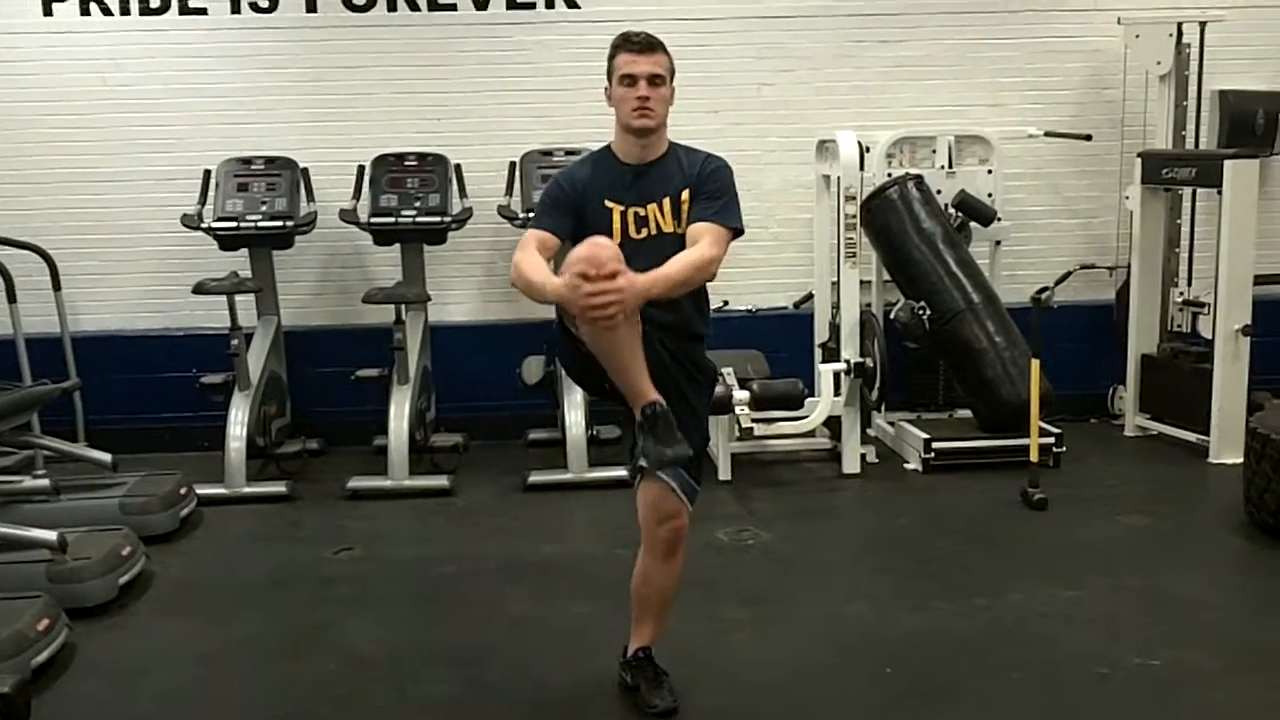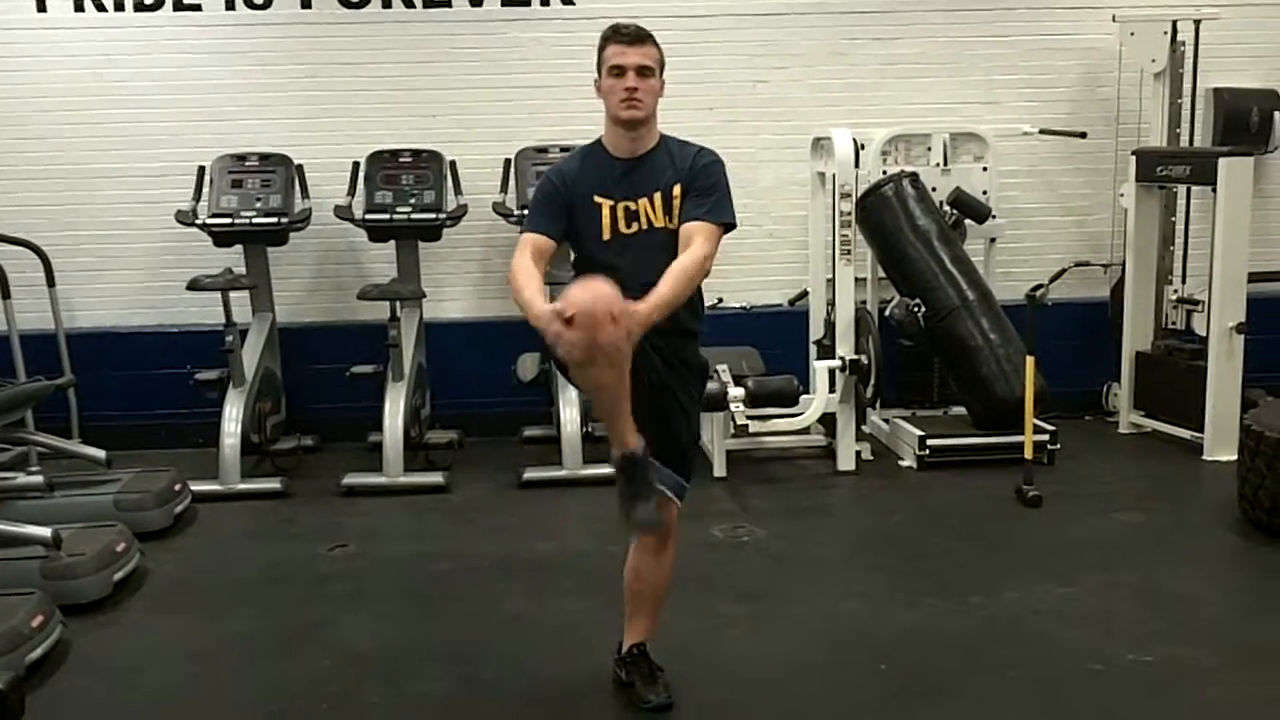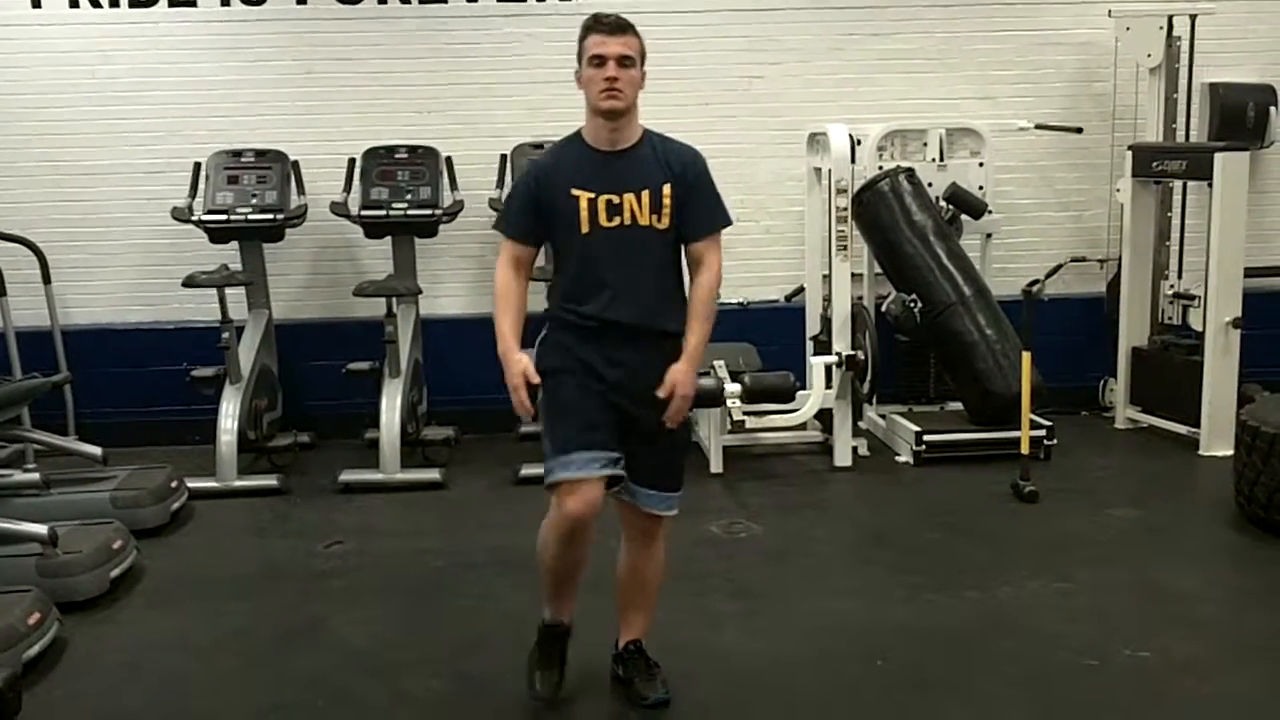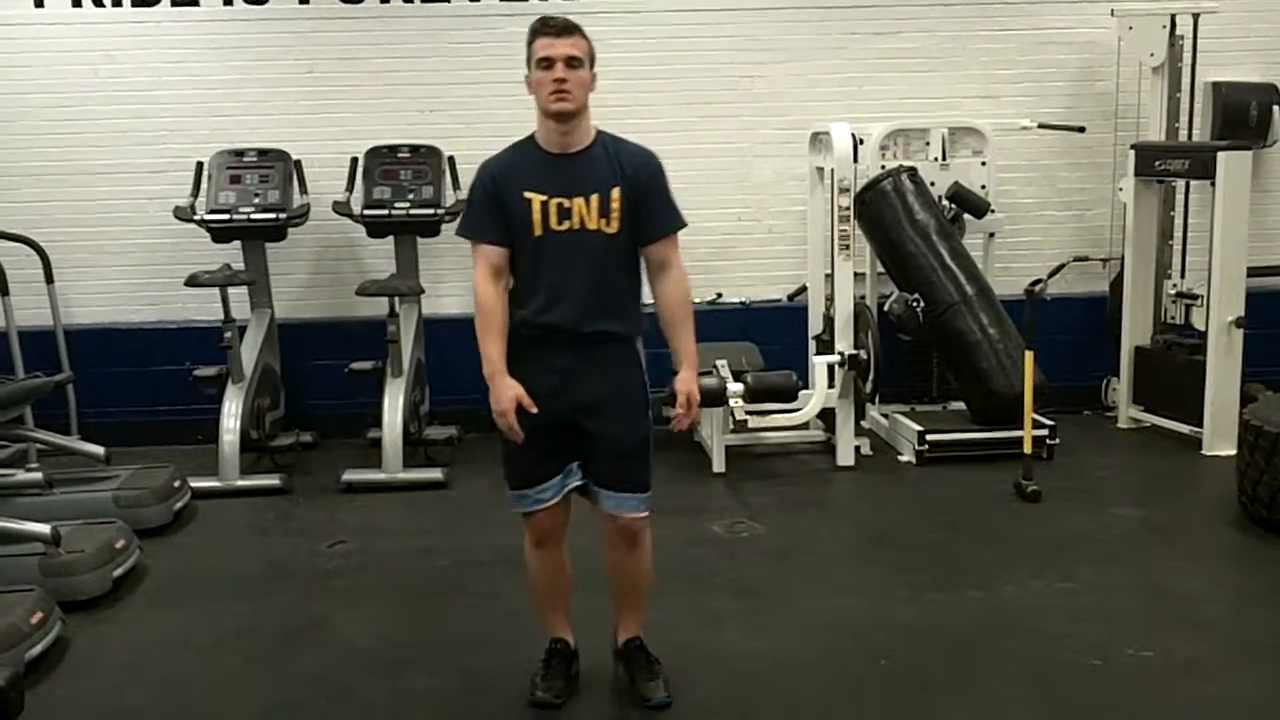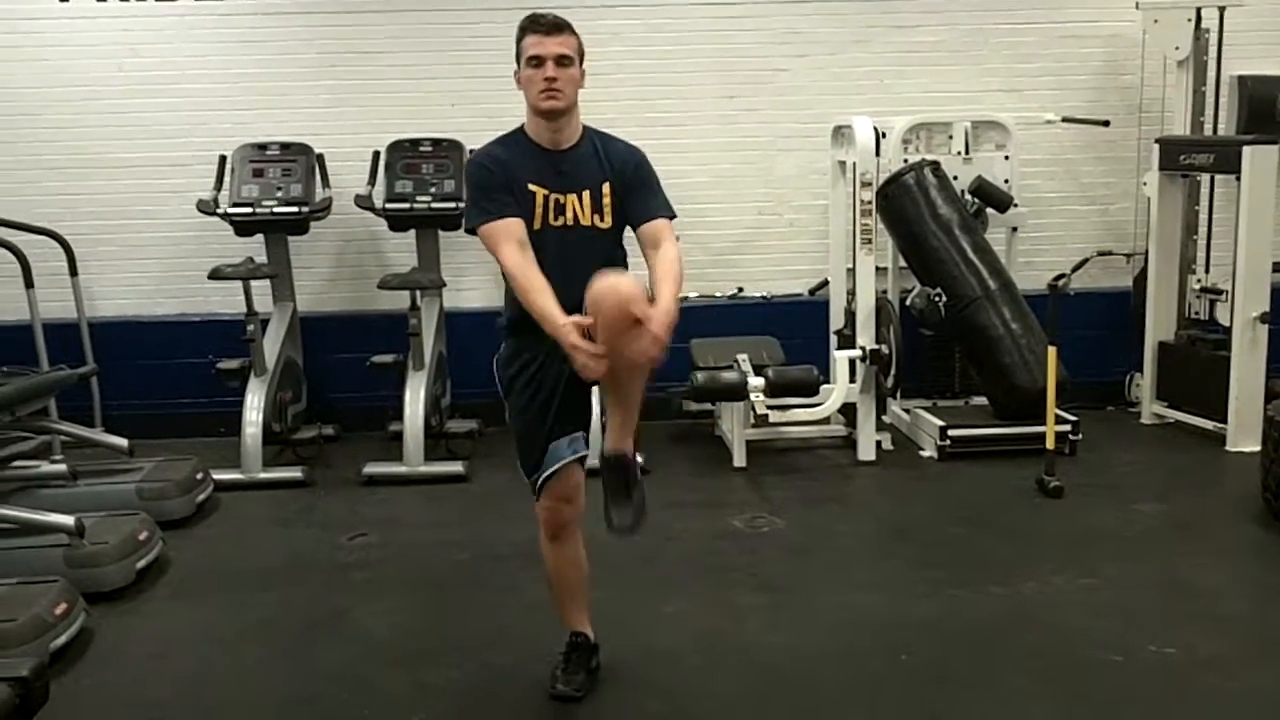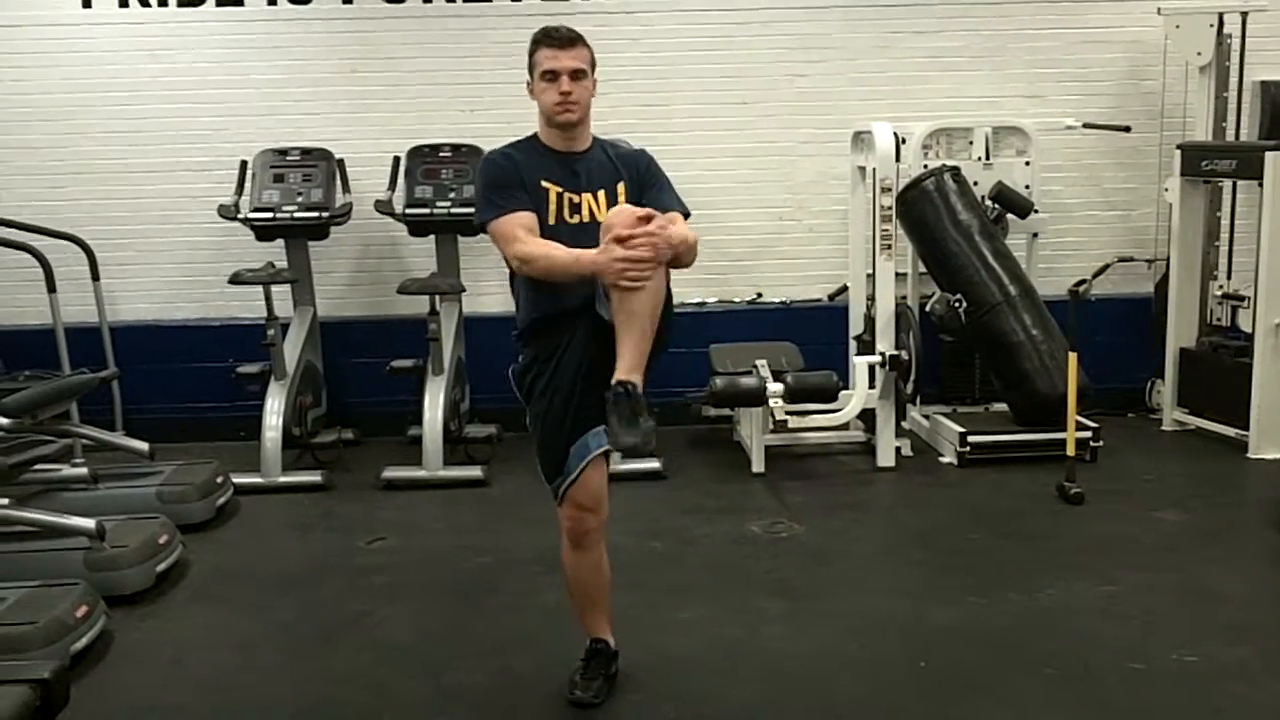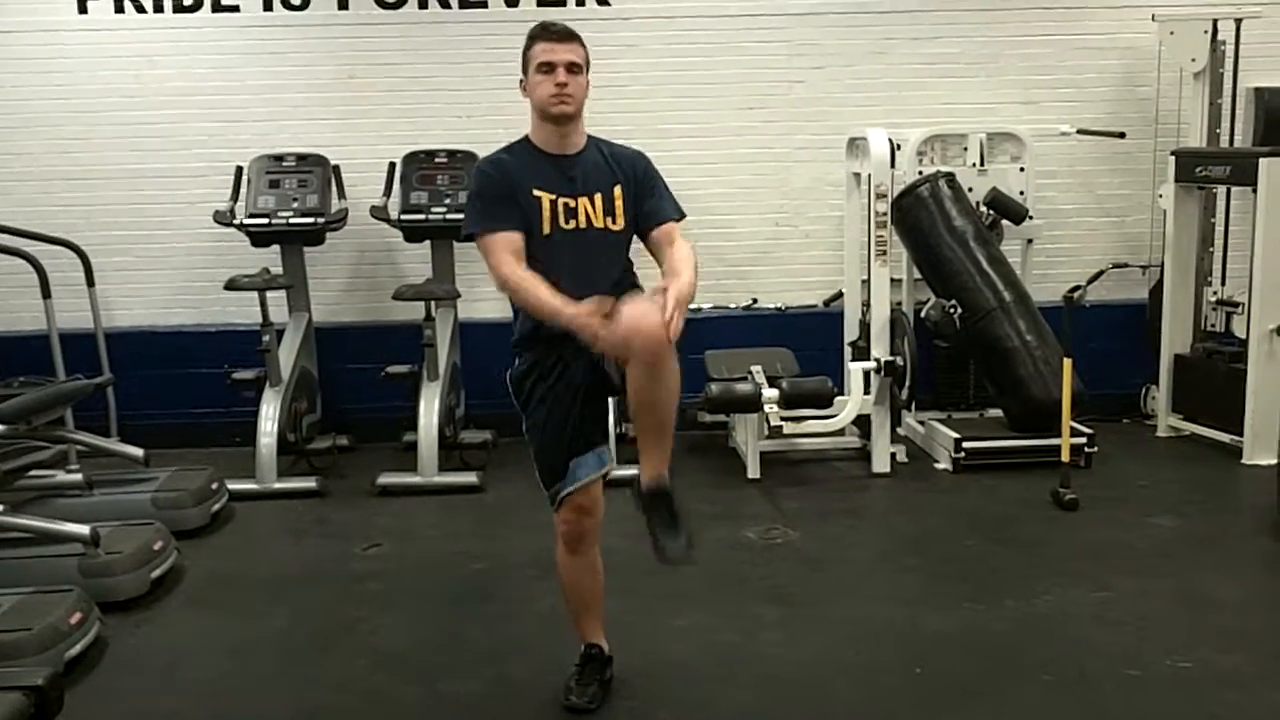
dt=0.4s
person 1, frame 1
left shoulder: (706, 173)
right shoulder: (578, 181)
left elbow: (707, 256)
right elbow: (524, 261)
left wrist: (640, 286)
right wrist: (565, 288)
left hip: (678, 355)
right hip: (600, 350)
left knee: (667, 521)
right knee: (594, 252)
left ankle: (639, 657)
right ankle: (652, 414)
person 1, frame 2
left shoulder: (698, 167)
right shoulder: (569, 177)
left elbow: (697, 253)
right elbow: (527, 259)
left wrist: (648, 312)
right wrist: (543, 312)
left hip: (669, 350)
right hip: (602, 338)
left knee: (663, 513)
left ankle: (634, 653)
right ankle: (627, 453)
person 1, frame 3
left shoulder: (681, 165)
right shoulder: (547, 172)
left elbow: (706, 267)
right elbow: (513, 265)
left wrist: (689, 359)
right wrist: (510, 349)
left hip: (656, 363)
right hip: (575, 358)
left knee: (647, 519)
right knee: (577, 506)
left ankle: (631, 650)
right ankle: (554, 628)
person 1, frame 4
left shoulder: (635, 166)
right shoulder: (500, 175)
left elbow: (666, 269)
right elbow: (490, 280)
left wrist: (687, 362)
right wrist: (497, 376)
left hip: (613, 360)
right hip: (531, 371)
left knee: (627, 522)
right knee: (543, 522)
left ankle: (632, 646)
right ankle: (560, 647)
person 1, frame 5
left shoulder: (622, 159)
right shoulder: (492, 166)
left elbow: (664, 246)
right elbow: (515, 260)
left wrist: (662, 305)
right wrist: (564, 329)
left hip: (611, 336)
right hip: (535, 345)
left knee: (615, 293)
right knee: (557, 506)
left ankle: (620, 452)
right ankle: (580, 641)
person 1, frame 6
left shoulder: (632, 165)
right shoulder: (505, 167)
left elbow: (685, 242)
right elbow: (523, 250)
left wrist: (664, 238)
right wrist: (598, 260)
left hip: (623, 327)
right hip: (553, 346)
left knee: (631, 224)
right knee: (580, 513)
left ankle: (628, 392)
right ankle: (600, 648)
person 1, frame 7
left shoulder: (628, 165)
right shoulder: (499, 174)
left elbow: (673, 243)
right elbow: (507, 267)
left wrist: (681, 287)
right wrist: (571, 315)
left hip: (626, 334)
right hip: (553, 355)
left knee: (644, 327)
right knee: (576, 517)
left ankle: (655, 489)
right ankle: (594, 654)
